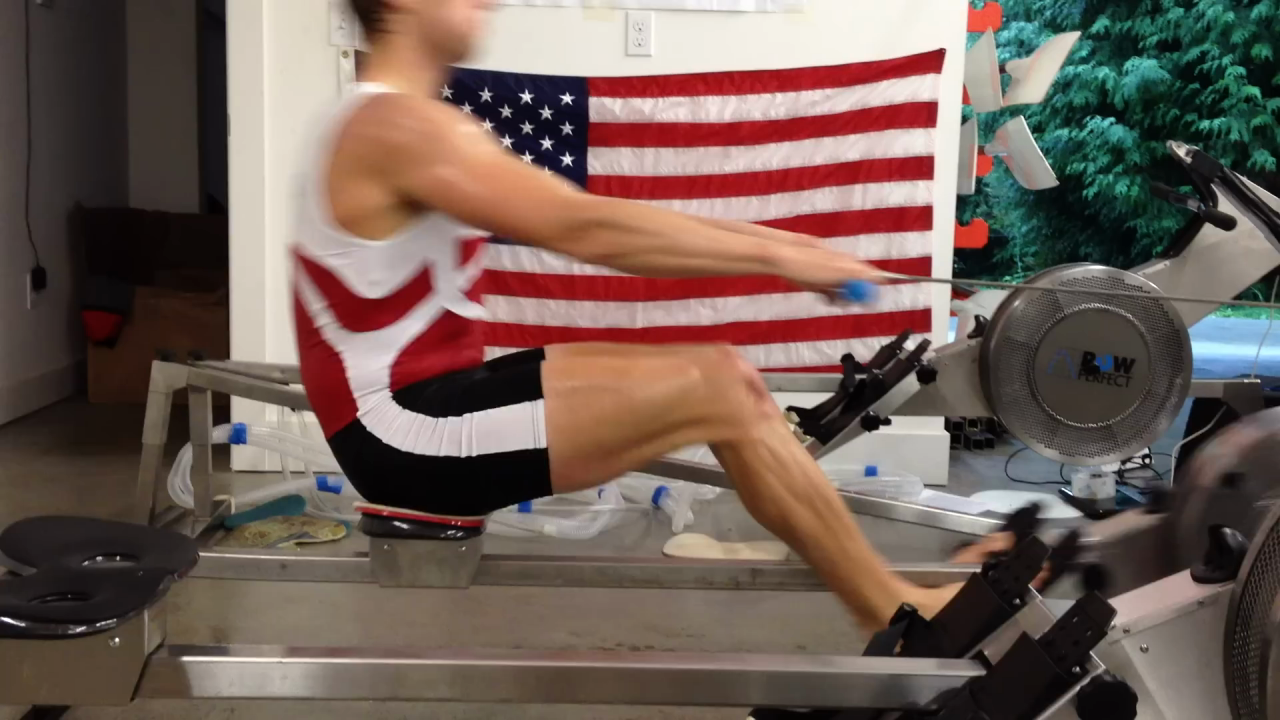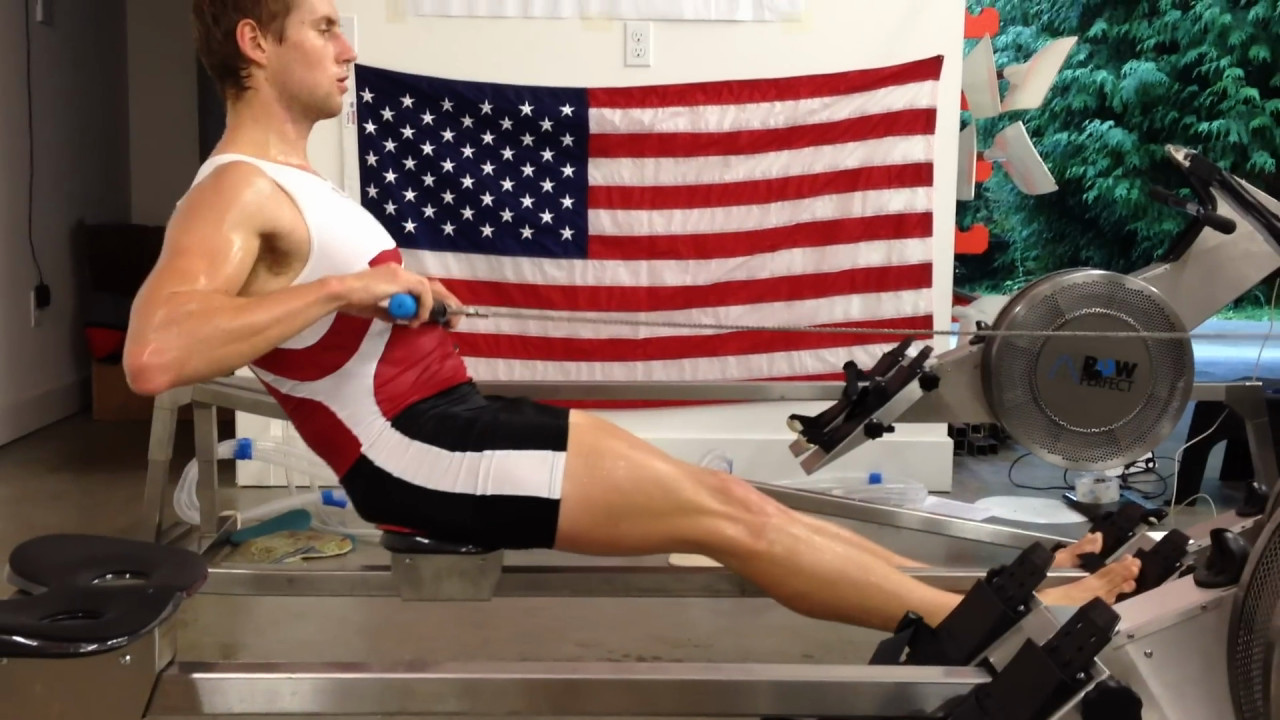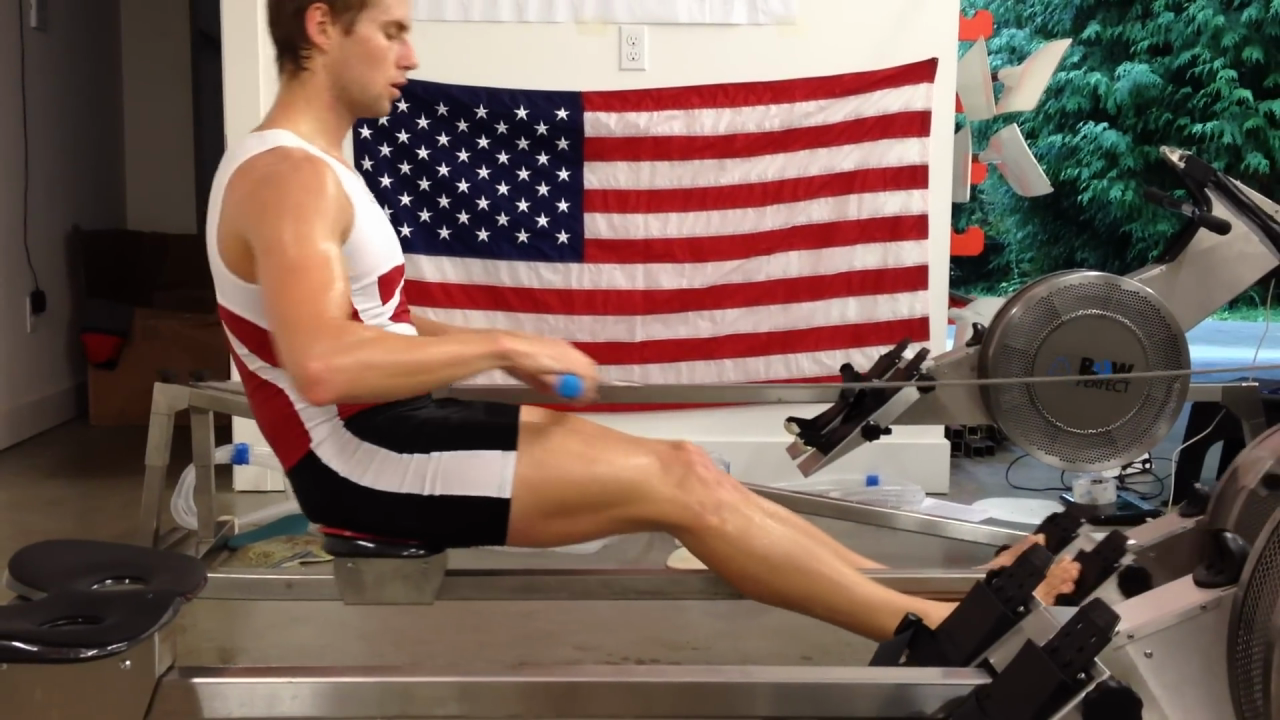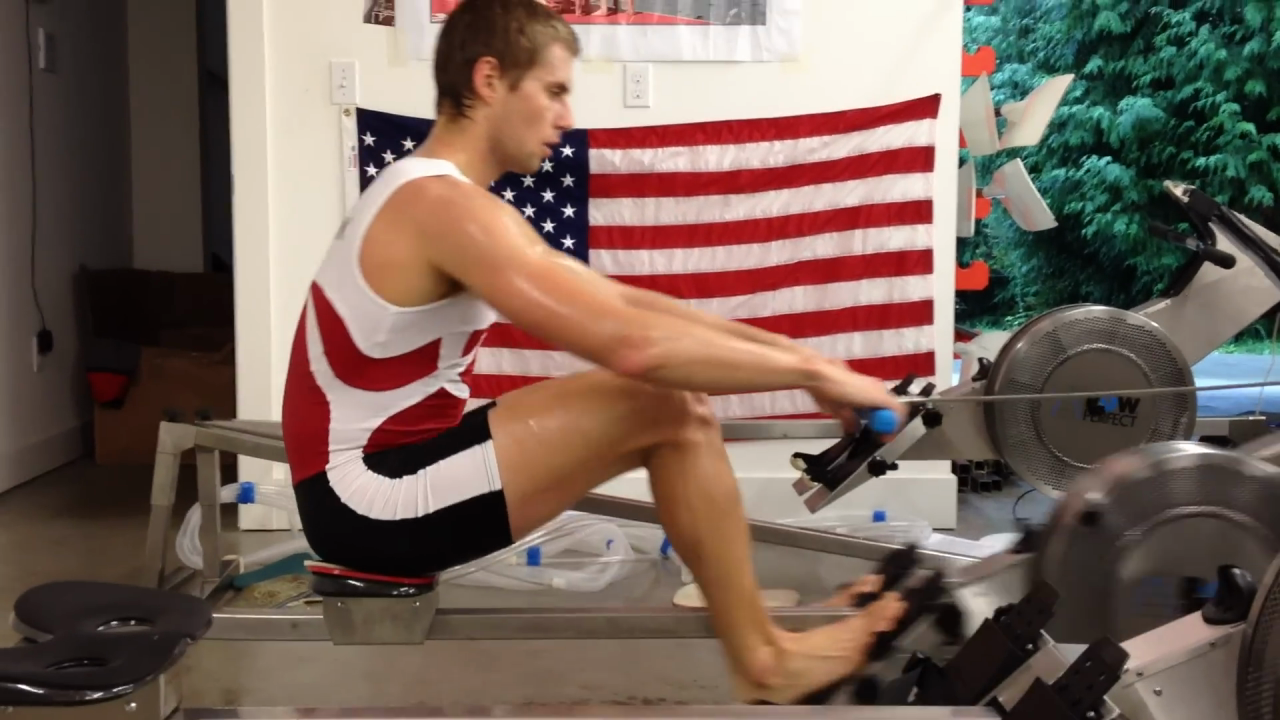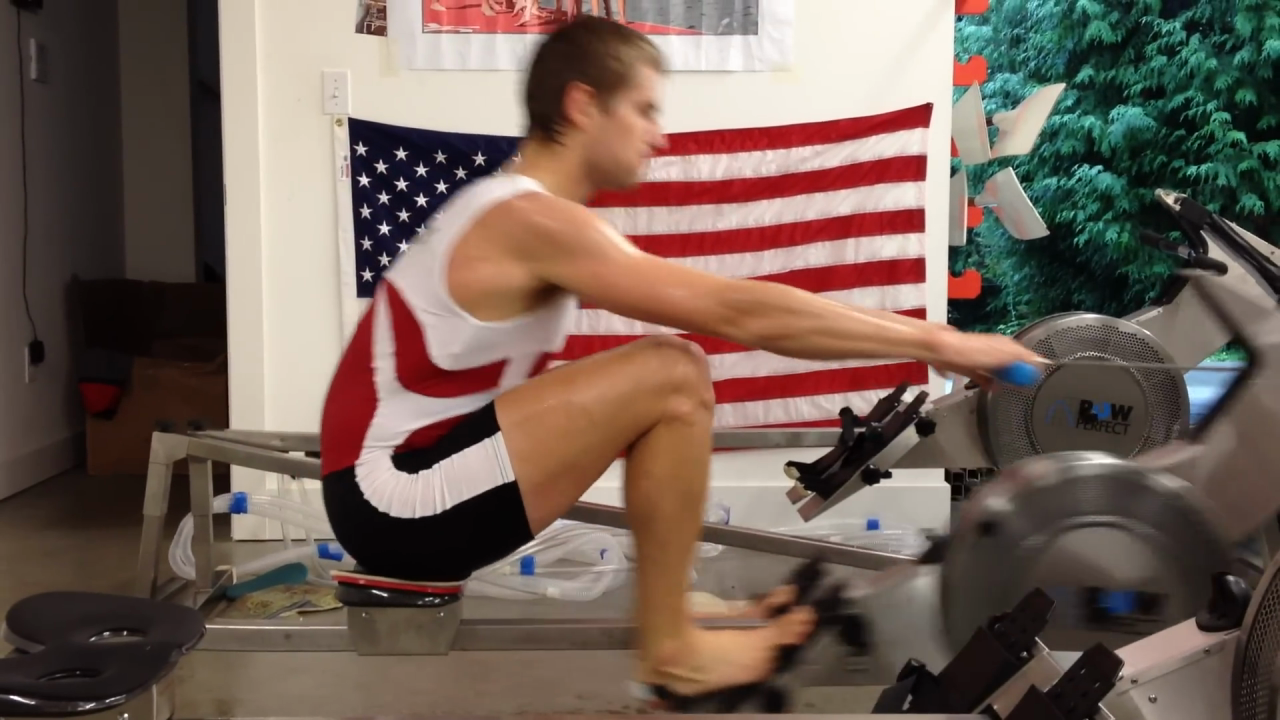
dt=0.7s
person 1, frame 1
left shoulder: (394, 117)
right shoulder: (404, 123)
left elbow: (571, 228)
right elbow: (597, 229)
left wrist: (751, 243)
right wrist: (769, 255)
left hip: (432, 401)
right hip: (408, 437)
left knee: (722, 386)
right knee: (723, 384)
left ankle: (896, 595)
right ankle: (901, 609)
person 1, frame 2
left shoulder: (281, 182)
right shoulder: (233, 196)
right elbow: (152, 357)
left wrist: (394, 296)
right wrist: (341, 287)
left hip: (450, 422)
right hip: (423, 457)
left knee: (724, 498)
right knee: (726, 515)
person 1, frame 3
left shoulder: (299, 164)
right shoulder: (288, 178)
right elbow: (324, 367)
left wrist: (500, 348)
right wrist: (505, 350)
left hip: (385, 437)
right hip: (364, 465)
left knee: (682, 468)
right knee: (680, 488)
left ankle: (918, 598)
right ankle: (938, 629)
person 1, frame 4
left shoulder: (430, 195)
right shoulder: (446, 208)
left elbow: (621, 303)
right elbow: (632, 345)
left wrist: (784, 349)
right wrist: (816, 372)
left hip: (382, 473)
right hip: (370, 506)
left knee: (663, 390)
right knee: (668, 401)
right ankle: (765, 657)
person 1, frame 5
left shoulder: (517, 210)
right shoulder: (537, 222)
left elbow: (718, 301)
right elbow: (743, 314)
right wrist: (936, 344)
left hip: (410, 490)
right hip: (395, 511)
left knee: (660, 387)
right knee: (676, 377)
left ankle: (668, 617)
right ankle: (672, 648)
